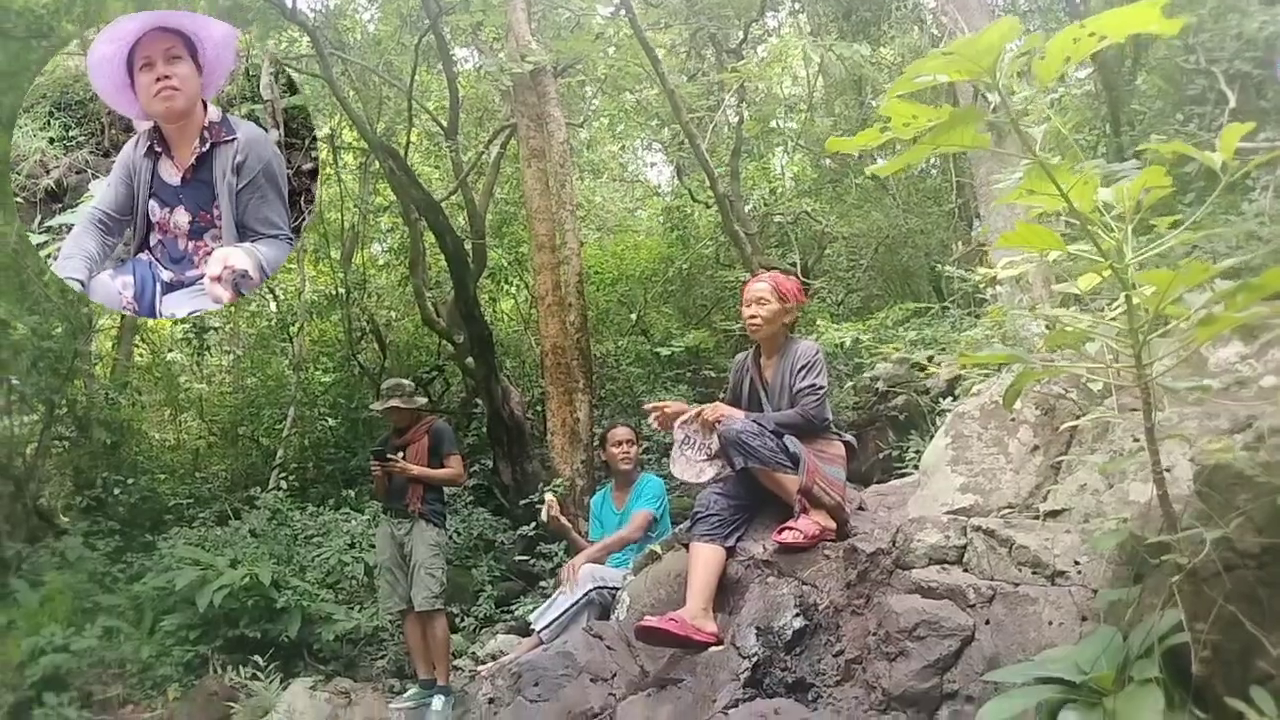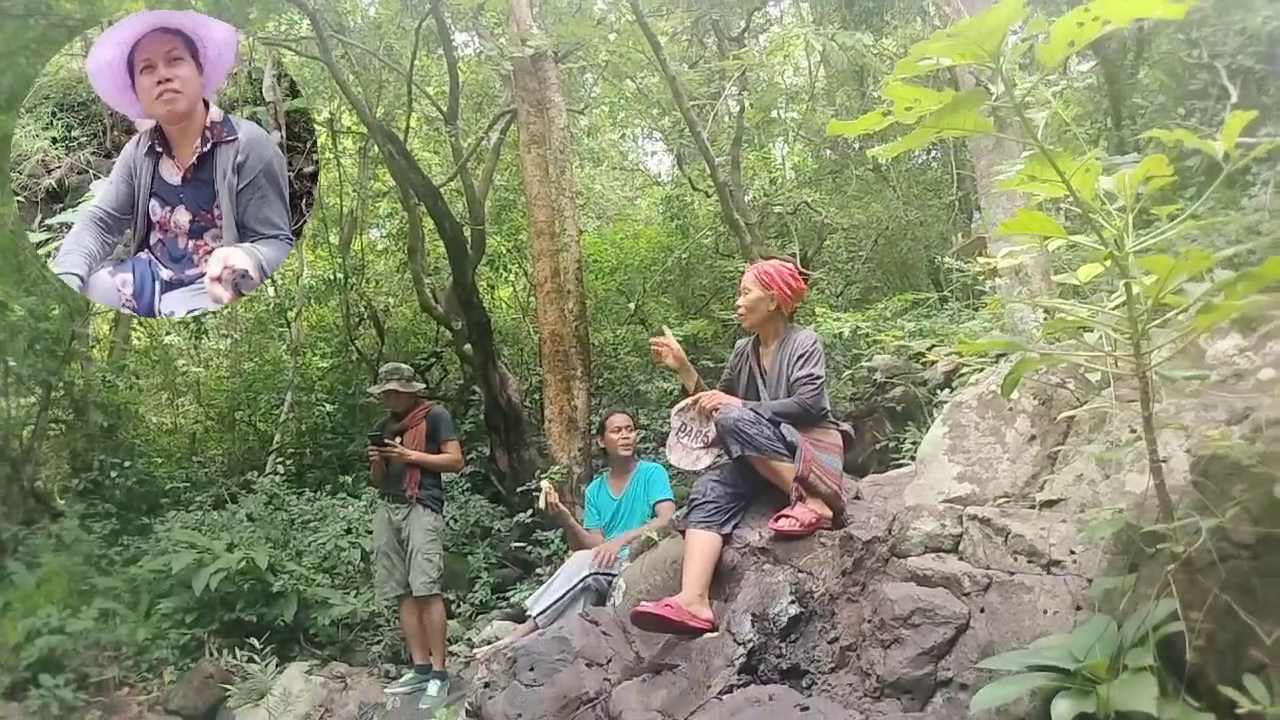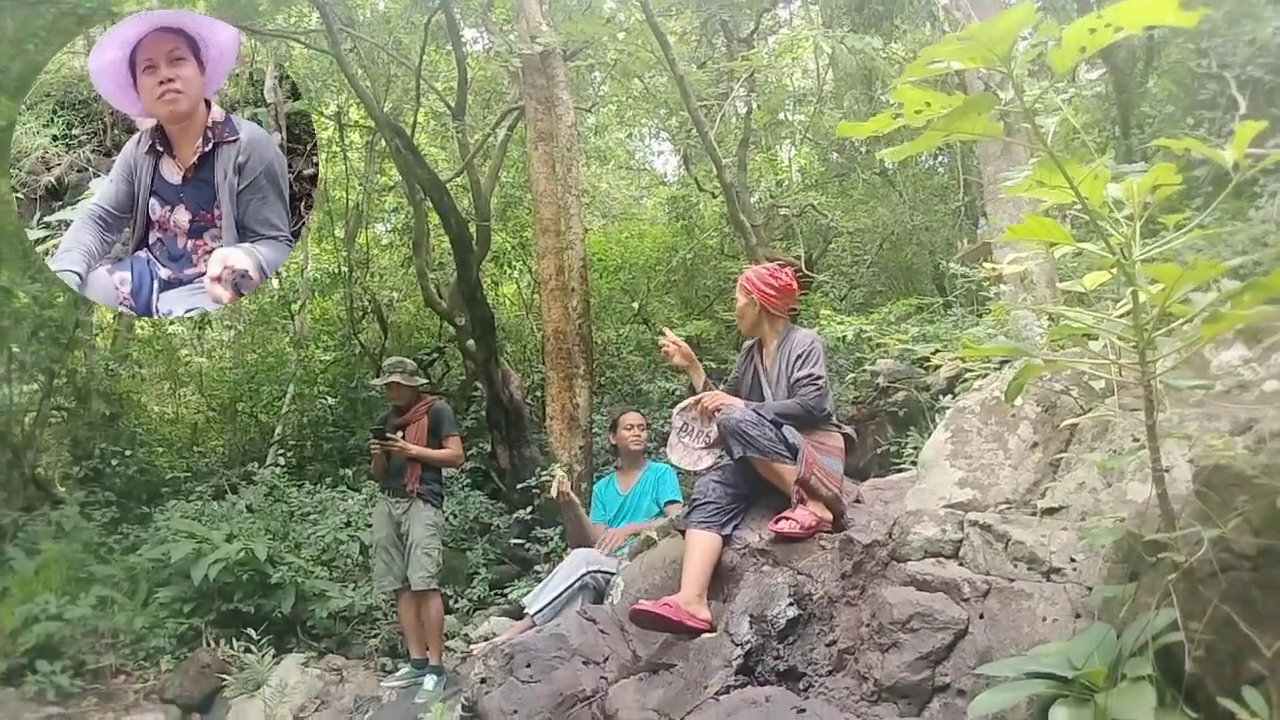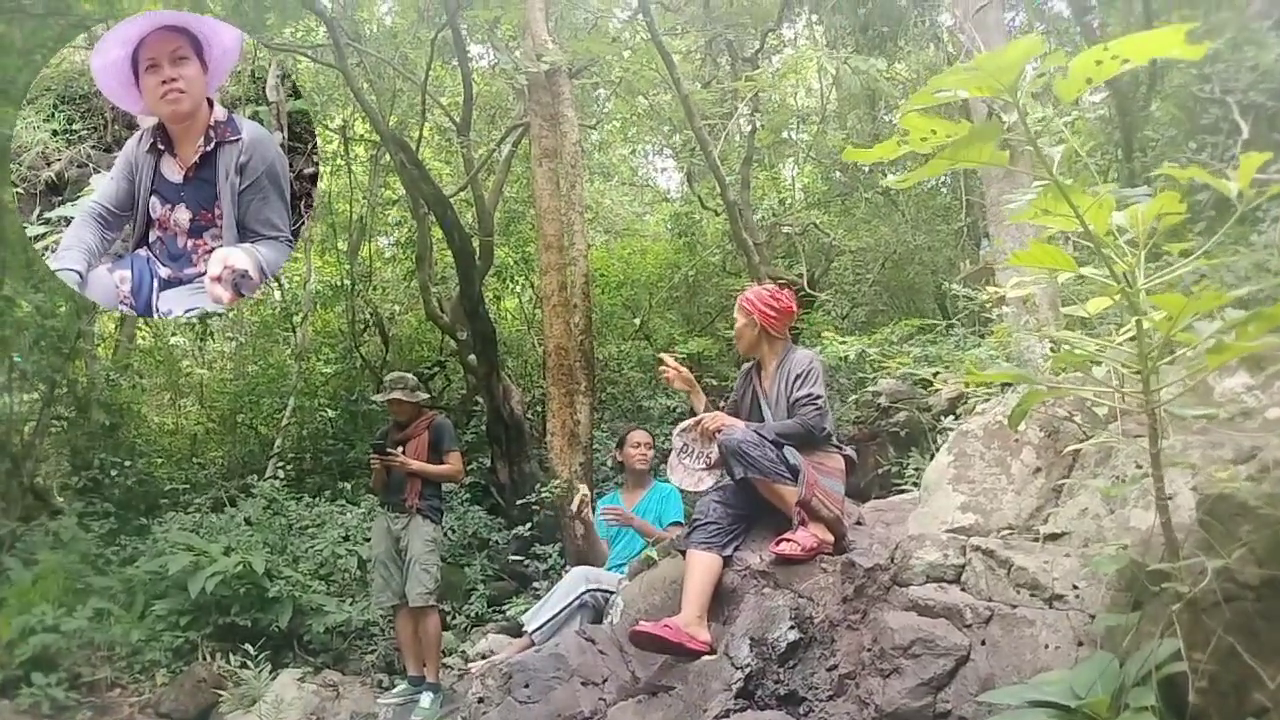
dt=0.4s
person 1, frame 1
left shoulder: (806, 353)
right shoulder: (743, 364)
left elbow: (811, 416)
right elbow: (728, 415)
left wrist: (742, 418)
right wrist: (690, 413)
left hip: (813, 461)
right hip: (765, 471)
left knee: (737, 432)
right knee: (713, 501)
left ankle: (816, 513)
right ankle: (697, 615)
person 1, frame 2
left shoulder: (804, 342)
right shoulder: (743, 351)
left elbow: (809, 405)
right elbow: (718, 403)
left wrist: (739, 405)
right wrist: (683, 368)
left hip: (810, 449)
right hip: (762, 458)
left knee: (734, 420)
right knee: (709, 489)
left ankle: (812, 502)
right ankle: (693, 602)
person 1, frame 3
left shoulder: (805, 342)
right shoulder: (749, 353)
left elbow: (811, 405)
right elbow: (721, 404)
left wrist: (742, 406)
right wrist: (691, 366)
left hip: (812, 451)
right hip: (764, 460)
left knee: (737, 421)
right knee: (711, 489)
left ankle: (813, 504)
right ankle: (692, 601)
person 1, frame 4
left shoulder: (803, 362)
right shoulder: (748, 375)
left elbow: (811, 425)
right elbow: (722, 426)
left wrist: (743, 427)
right wrist: (693, 391)
left hip: (814, 471)
right hip: (765, 481)
left knee: (738, 441)
right knee: (712, 509)
left ankle: (814, 526)
right ankle: (692, 623)
person 2, frame 1
left shoulder: (437, 431)
right shoulder: (385, 442)
left elbow: (458, 475)
left wrist: (412, 470)
right wrist: (379, 477)
left hip: (423, 522)
right hip: (390, 524)
left knee: (429, 604)
right knee: (405, 606)
left ankle: (443, 688)
right ankle: (424, 683)
person 2, frame 2
left shoulder: (435, 416)
right shoulder: (383, 426)
left elbow: (456, 460)
left wrist: (409, 455)
right wrist: (377, 462)
left hip: (421, 508)
right hip: (387, 509)
left knee: (426, 589)
right knee: (402, 592)
left ankle: (439, 674)
right ankle: (420, 668)
person 2, frame 3
left shoulder: (437, 411)
right shoulder: (385, 421)
left elbow: (456, 456)
left wrist: (411, 449)
right wrist: (378, 456)
left hip: (421, 502)
right hip: (387, 504)
left knee: (425, 584)
right knee: (401, 586)
left ankle: (435, 669)
right ankle: (417, 663)
person 2, frame 4
left shoulder: (438, 426)
right shoulder: (385, 434)
left elbow: (456, 472)
left wrist: (411, 464)
right wrist: (378, 470)
left hip: (421, 518)
right hip: (386, 518)
left knee: (423, 600)
right knee: (399, 602)
left ankle: (432, 686)
right ankle: (414, 680)
person 3, frame 1
left shoulder: (248, 145)
right shoulder: (138, 152)
left elbow: (277, 243)
right elbow: (99, 224)
left wrist: (247, 260)
right wrist: (65, 284)
left hip: (212, 292)
right hip: (148, 280)
person 3, frame 2
left shoulder: (249, 145)
right shoulder: (139, 151)
left elbow: (277, 243)
right elbow: (100, 222)
left wrist: (248, 262)
right wrist: (64, 279)
left hip: (212, 290)
right hip: (148, 278)
person 3, frame 3
left shoulder: (250, 145)
right shoulder: (140, 149)
left elbow: (276, 244)
right elbow: (98, 220)
left wrist: (248, 262)
right wrist: (63, 277)
left hip: (211, 290)
right hip: (146, 277)
person 3, frame 4
left shoulder: (252, 145)
right shoulder: (140, 147)
left elbow: (277, 244)
right elbow: (98, 218)
left wrist: (248, 261)
right wrist: (63, 276)
left hip: (211, 289)
right hip: (146, 276)
person 4, frame 1
left shoulder: (652, 485)
right shoulder: (599, 501)
left elbow: (634, 532)
right elbow: (600, 558)
left wrist: (583, 558)
right wrist: (568, 533)
right hip: (611, 582)
left knee: (586, 575)
right knee: (586, 593)
left ankle: (526, 649)
person 4, frame 2
left shoulder: (653, 473)
right shoulder: (595, 490)
left elbow: (666, 522)
right elbow: (595, 546)
left wrist: (621, 541)
right wrist: (567, 520)
right hip: (607, 571)
left knee: (583, 562)
right knee: (583, 585)
left ankle: (521, 634)
person 4, frame 3
left shoulder: (662, 474)
right shoulder: (602, 488)
right elbow: (599, 542)
left wrist: (631, 528)
right wrist: (575, 509)
right hip: (608, 568)
left knee: (582, 558)
right knee: (582, 584)
left ankle: (518, 631)
person 4, frame 4
left shoulder: (667, 493)
right shoulder: (607, 503)
right elbow: (602, 560)
left wrist: (635, 523)
right hip: (608, 586)
left knee: (582, 576)
right knee: (582, 602)
left ankle: (517, 649)
